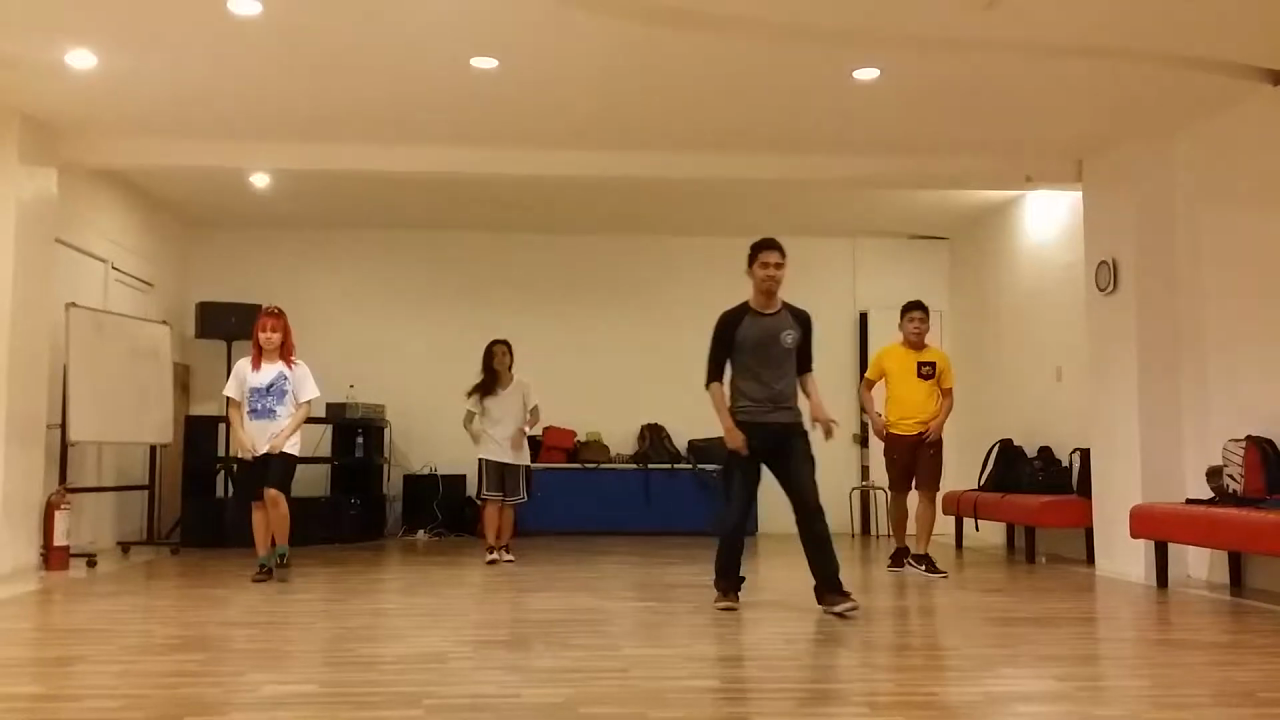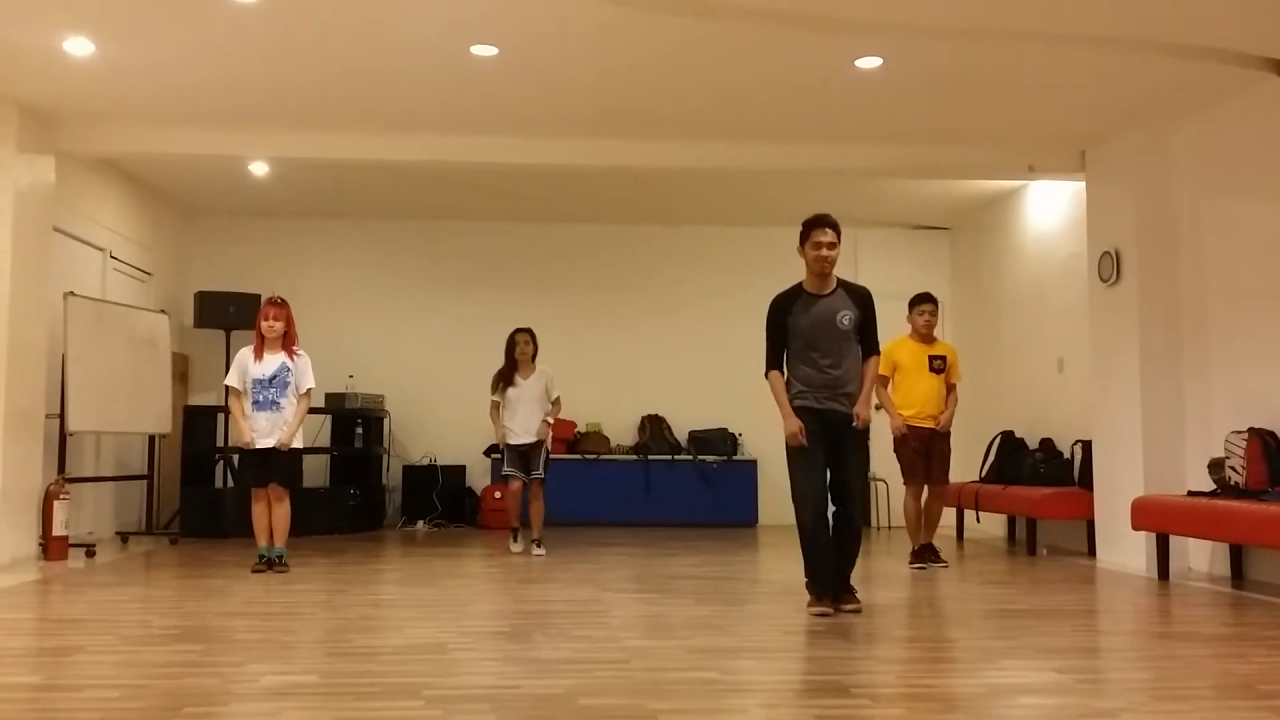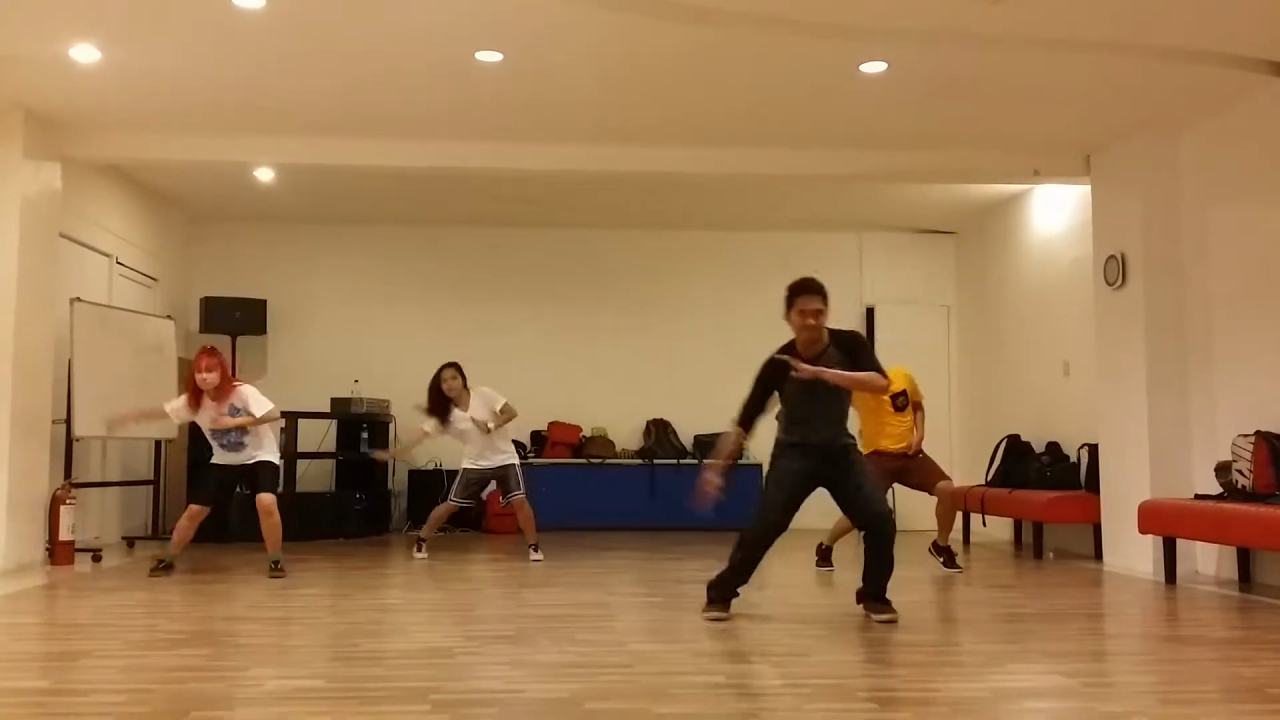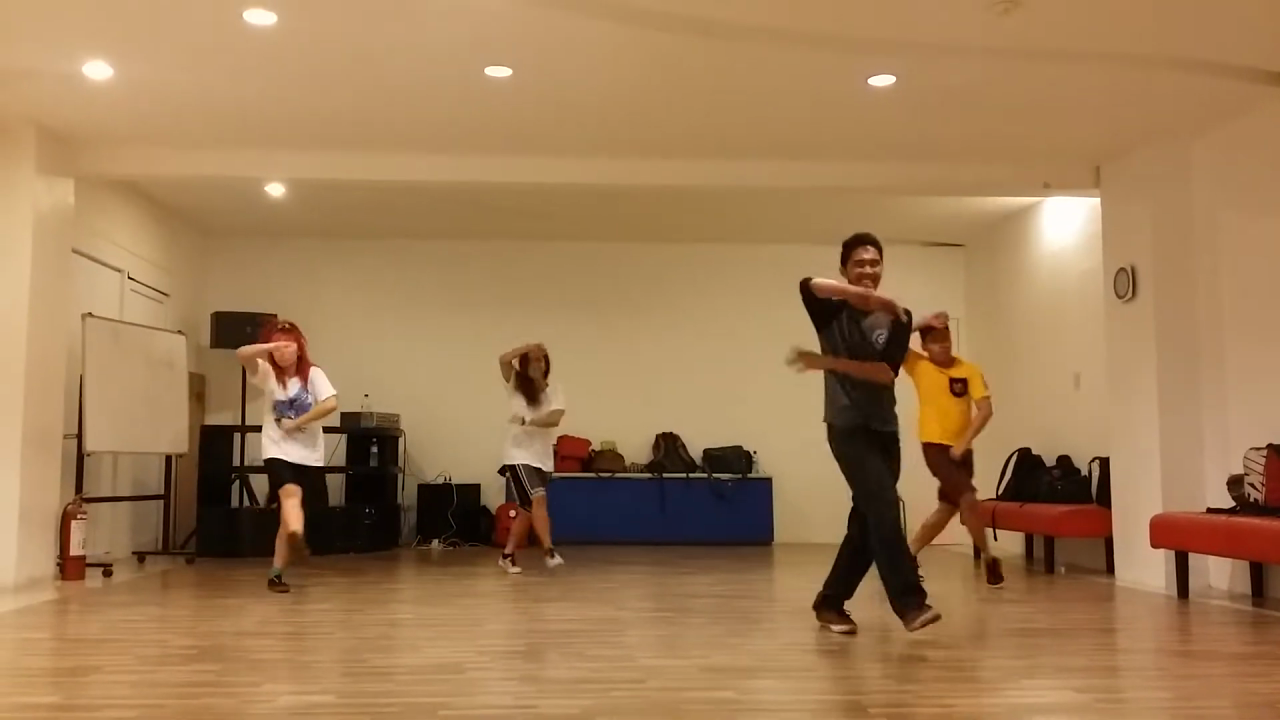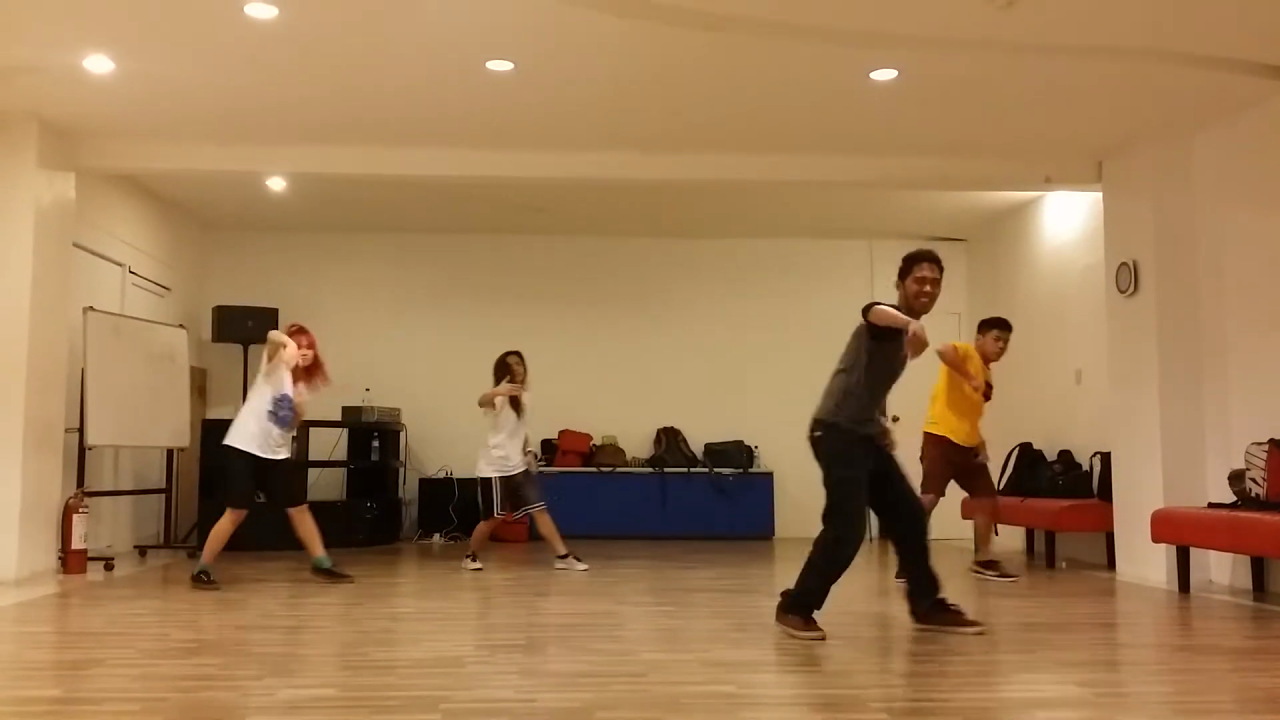
dt=1s
person 1, frame 1
left shoulder: (799, 320)
right shoulder: (732, 321)
right elbow: (714, 379)
left wrist: (815, 403)
right wrist: (728, 426)
left hip: (789, 428)
right hip: (747, 429)
left knee: (809, 505)
right knee: (737, 510)
left ankle: (829, 588)
right ankle: (727, 585)
person 1, frame 2
left shoulder: (858, 298)
right shoulder: (784, 305)
left elbow: (871, 353)
right elbow: (773, 366)
left wrist: (865, 400)
right wrist: (787, 414)
left hip: (850, 415)
right hip: (806, 416)
left knee: (852, 503)
right knee: (810, 503)
left ankle: (842, 584)
right ankle: (820, 588)
person 1, frame 3
left shoulder: (849, 344)
right shoulder: (778, 365)
left elbow: (880, 384)
right elbow: (745, 421)
left wrist: (820, 373)
right wrist: (715, 468)
left hip: (840, 449)
right hip: (795, 451)
left knee: (878, 519)
right knee: (765, 521)
left ankle: (873, 595)
right ankle: (720, 592)
person 1, frame 4
left shoulder: (898, 318)
right shoulder: (831, 314)
left elbow: (885, 371)
right elbow: (810, 285)
left wrist: (826, 363)
right wrist: (868, 294)
left hip: (885, 428)
right hip: (848, 427)
left knee: (868, 522)
right knee: (883, 503)
left ankle: (830, 602)
right ankle: (908, 600)
person 1, frame 5
left shoulder: (899, 334)
right shoulder: (890, 320)
right elbow: (873, 313)
left wrist: (879, 424)
right wrist: (909, 323)
left hip: (863, 435)
right hip: (838, 432)
left knee: (908, 515)
right knee: (847, 527)
left ankle: (926, 605)
right ankle: (795, 609)
person 2, frame 1
left shoulder: (296, 368)
right shoulder: (243, 367)
left elbow: (304, 407)
right elbow: (234, 407)
left wrist: (283, 437)
right wrist: (241, 437)
left hip: (283, 446)
right hip: (252, 449)
left knee: (274, 495)
right knee: (258, 503)
left ankle: (282, 553)
right ankle: (263, 562)
person 2, frame 2
left shoulder: (298, 358)
right shoulder: (245, 356)
left elbow: (304, 399)
right elbow: (234, 397)
left wrist: (291, 431)
right wrist: (242, 429)
left hip: (285, 439)
right hip: (254, 439)
left knee: (279, 492)
right knee: (259, 494)
left ankle: (279, 553)
right ankle: (263, 553)
person 2, frame 3
left shoulder: (241, 393)
right shoulder: (191, 401)
left elbow: (272, 415)
right elbow: (159, 413)
left wrist: (234, 422)
right wrist: (124, 418)
left hip: (260, 456)
right hip: (224, 462)
left knee: (266, 503)
right knee: (194, 511)
left ankle: (276, 561)
right ankle: (168, 559)
person 2, frame 4
left shoulder: (313, 374)
right shoulder: (267, 373)
left elbow: (331, 404)
right elbow: (242, 355)
left wrist: (297, 423)
right wrist: (270, 347)
left hip: (310, 455)
right hip: (278, 452)
left knee: (288, 514)
right knee: (291, 494)
left ankle: (276, 573)
right ankle: (297, 537)
person 2, frame 5
left shoulder: (301, 386)
right shoulder: (276, 363)
right elbow: (272, 338)
left wrist: (298, 411)
right wrist: (287, 340)
left hip: (275, 453)
right hip: (242, 447)
left knee: (298, 508)
right knee: (237, 512)
left ankle: (323, 564)
right ankle: (201, 571)
person 3, frame 1
left shoulder: (939, 358)
right shoulder: (886, 355)
left elbow: (947, 395)
right elbow: (865, 388)
left wrist: (940, 421)
right wrist: (874, 417)
left hip: (928, 434)
right hip: (896, 435)
left knee: (928, 493)
right knee: (898, 494)
left ankle: (922, 556)
right ankle: (901, 549)
person 3, frame 2
left shoulder: (947, 352)
right shoulder: (895, 349)
left elbow: (951, 389)
right elbow: (881, 387)
left wrist: (950, 412)
right wrist: (894, 416)
left hip: (938, 429)
right hip: (908, 428)
left knee: (938, 488)
right knee: (914, 487)
left ankle: (927, 543)
right ankle: (917, 548)
person 3, frame 3
left shoulder: (903, 378)
right shoulder: (856, 391)
left elbow: (918, 405)
left wrist: (920, 433)
left hip: (909, 452)
right hip: (878, 455)
left knee: (946, 488)
left ankle: (941, 546)
right ankle: (825, 548)
person 3, frame 4
left shoulder: (970, 370)
right shoulder: (919, 366)
left elbow: (985, 410)
left wrist: (964, 441)
right wrist: (925, 324)
left hip: (961, 450)
right hip: (935, 447)
left knee: (949, 507)
right knee: (968, 499)
left ankle: (909, 554)
right ankle: (990, 560)
person 3, frame 5
left shoulder: (986, 375)
right shoulder: (965, 354)
right elbow: (943, 351)
left wrist: (980, 442)
right wrist: (970, 380)
left hip: (967, 445)
right hip: (940, 439)
left knee: (986, 498)
right knee: (930, 498)
left ankle: (984, 559)
person 4, frame 1
left shoulder: (522, 386)
right shoulder: (482, 390)
left elbow: (535, 415)
right elbow: (469, 417)
left wrist: (523, 430)
right wrist: (471, 429)
left hip: (515, 453)
right hip: (490, 452)
left knee: (509, 501)
right knee: (491, 499)
left ankle: (504, 546)
right ankle: (491, 547)
person 4, frame 2
left shoulder: (545, 375)
right shoulder: (503, 377)
left elbow: (556, 404)
right elbow: (495, 407)
left wrist: (548, 421)
right wrist: (498, 427)
left hip: (537, 440)
right hip: (512, 440)
left knee: (535, 489)
right knee: (514, 487)
left ankle: (537, 539)
right ankle: (515, 530)
person 4, frame 3
left shoulder: (484, 395)
right shoulder: (444, 413)
left elbow: (511, 413)
right elbow: (421, 434)
left wrist: (490, 426)
right wrist: (393, 453)
left hip: (503, 457)
right hip: (474, 463)
left knee: (519, 499)
right knee: (450, 504)
left ankle: (533, 545)
right ankle: (422, 539)
person 4, frame 4
left shoulder: (553, 390)
right shoulder: (516, 384)
left elbow: (554, 420)
right elbow: (504, 360)
left wrist: (525, 420)
right wrist: (528, 348)
left hip: (542, 458)
right hip: (518, 455)
left knee: (527, 509)
right knee: (537, 500)
left ankle: (507, 555)
right ankle: (550, 551)
person 4, frame 5
left shoulder: (523, 397)
right shoulder: (498, 397)
right elbow: (483, 402)
left wrist: (528, 452)
right wrist: (495, 392)
left hip: (518, 466)
right hip: (494, 467)
left knee: (539, 510)
right knee: (494, 516)
left ankle: (563, 556)
right ankle: (471, 556)
